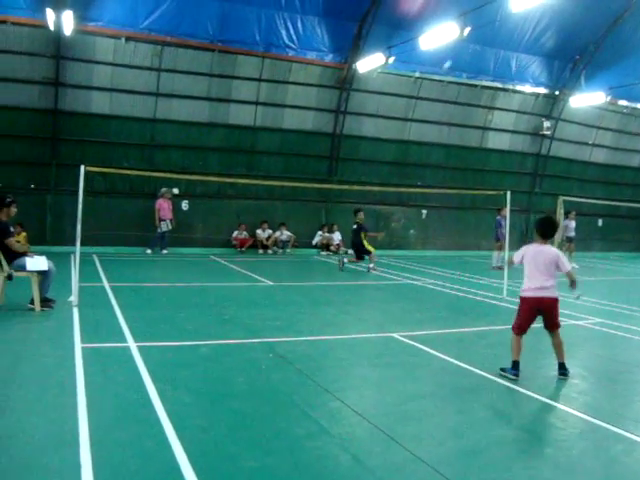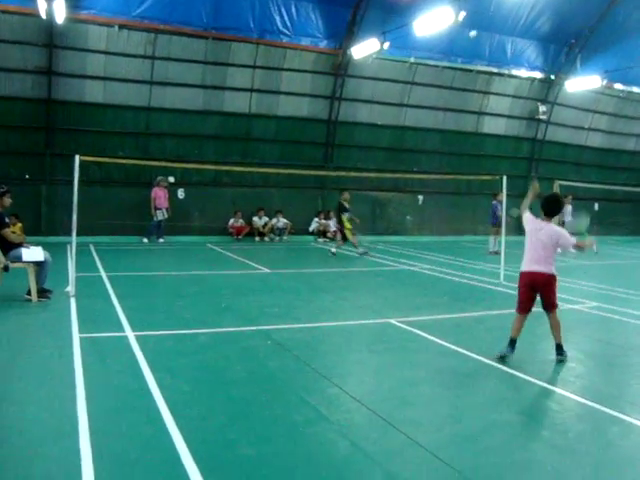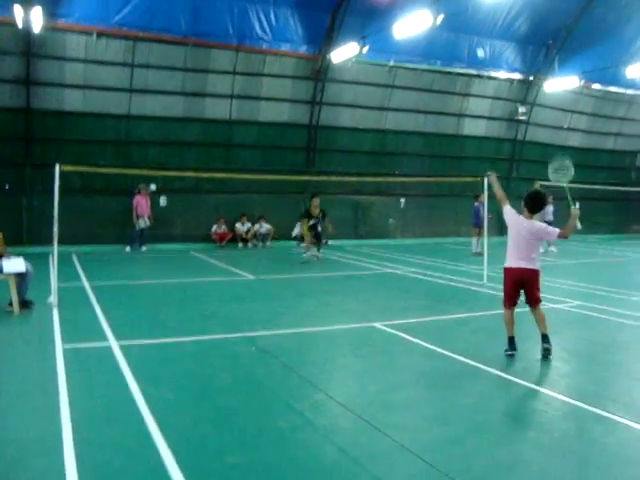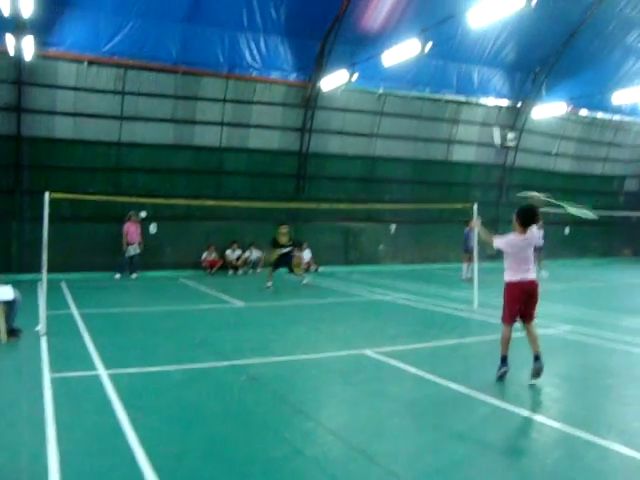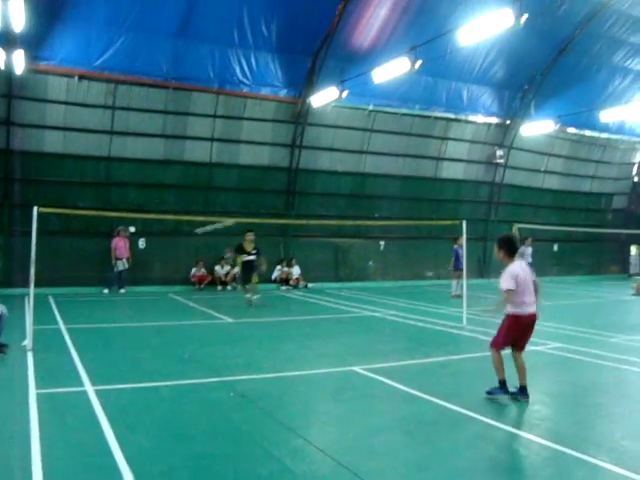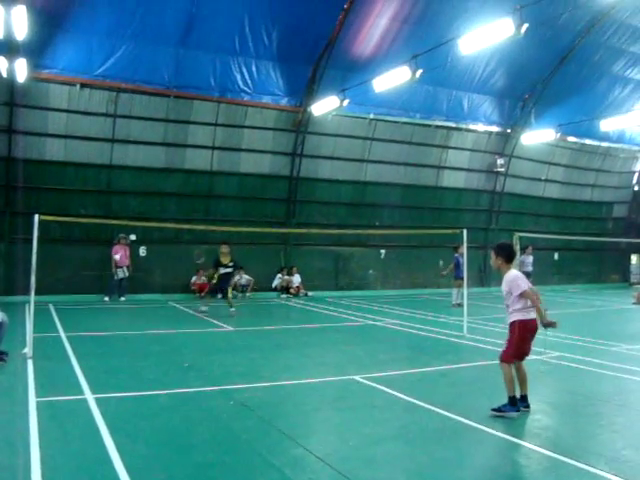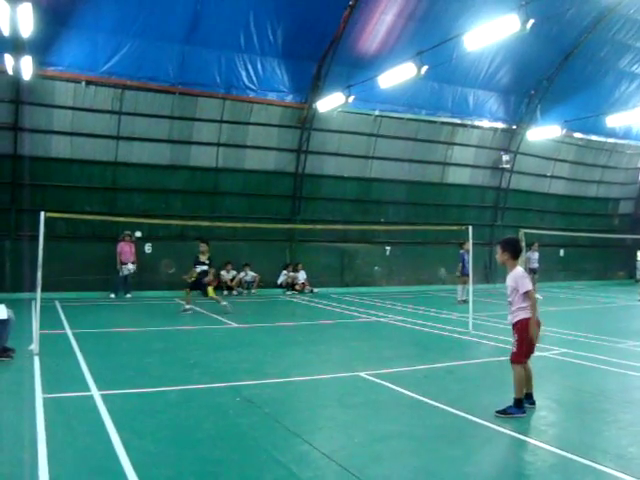
dt=0.2s
person 1, frame 1
left shoulder: (526, 249)
right shoulder: (556, 253)
left elbow: (511, 261)
right elbow: (571, 277)
right wrist: (574, 285)
left hip: (529, 298)
right hip: (550, 299)
left knee: (517, 333)
right knee: (554, 332)
left ankle: (514, 368)
right ankle: (562, 368)
person 1, frame 2
left shoulder: (530, 222)
right shoulder: (558, 232)
left elbow: (523, 208)
right elbow: (579, 246)
left wrist: (532, 191)
right wrist: (588, 243)
left hip: (527, 274)
right hip: (547, 276)
left knee: (522, 312)
right knee: (552, 313)
left ankle: (511, 346)
right ankle: (559, 349)
person 1, frame 3
left shoulder: (513, 219)
right shoulder: (541, 228)
left elbow: (502, 199)
right elbow: (565, 234)
left wrist: (493, 180)
right wrist: (573, 218)
left hip: (511, 269)
right hip: (531, 271)
left knee: (509, 307)
right knee: (535, 307)
left ankle: (511, 344)
right ankle: (545, 340)
person 1, frame 4
left shoulder: (509, 240)
right shoulder: (533, 236)
left elbow: (489, 239)
left wrist: (477, 226)
left hip: (514, 284)
right hip: (531, 283)
left knee: (508, 324)
right knee: (528, 323)
left ankle: (504, 362)
right ankle: (537, 359)
person 1, frame 5
left shoulder: (509, 274)
right shoulder: (524, 266)
left elbow: (508, 297)
right elbow: (536, 286)
right wrist: (534, 302)
left hip: (516, 316)
right hip: (531, 315)
left knee: (495, 348)
right knee: (517, 352)
left ankle: (502, 387)
right ankle: (523, 391)
person 1, frame 6
left shoulder: (511, 278)
right shoulder: (515, 275)
left elbow: (532, 297)
right elbow: (534, 294)
left wrist: (542, 318)
right wrist: (543, 319)
left hip: (521, 322)
right hip: (526, 321)
left knee: (505, 361)
right knee: (517, 361)
left ankle: (512, 404)
right ankle: (523, 400)
person 1, frame 7
left shoulder: (518, 274)
right shoulder: (514, 274)
left elbow: (532, 298)
left wrist: (533, 323)
left hip: (524, 322)
right hip: (521, 321)
left knee: (516, 362)
right knee: (523, 361)
left ankle: (518, 406)
right ankle: (528, 398)
